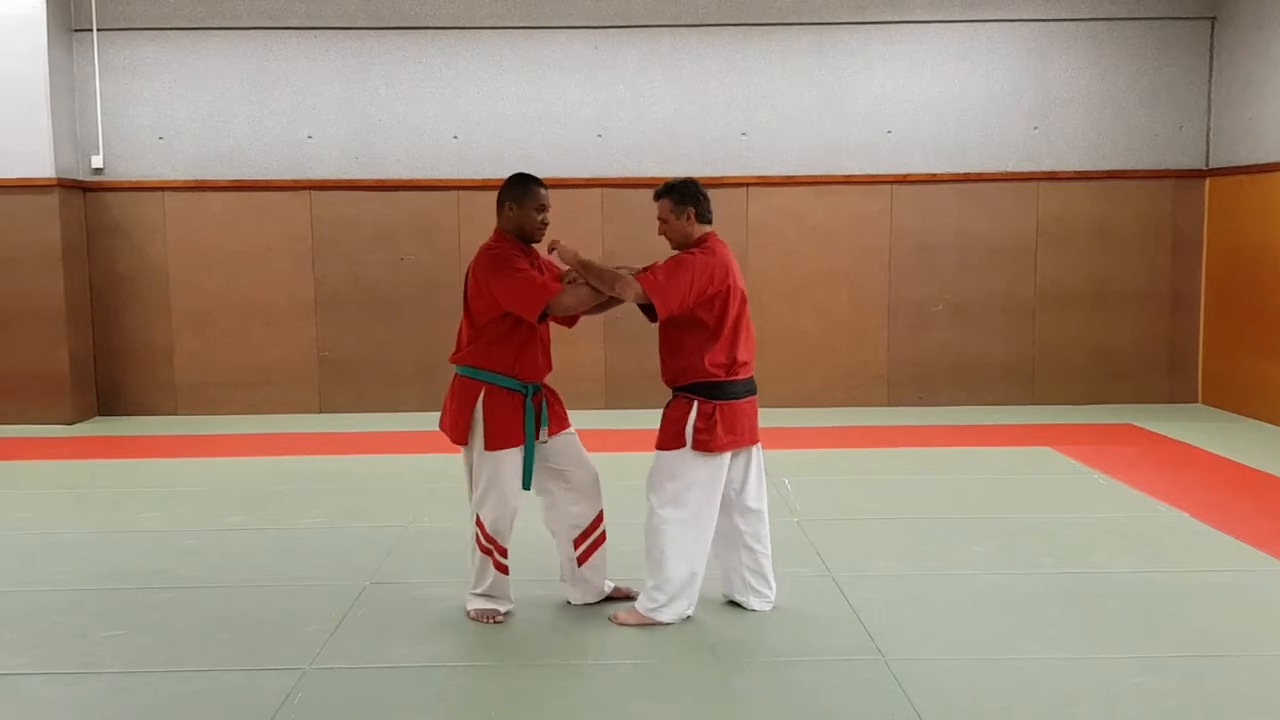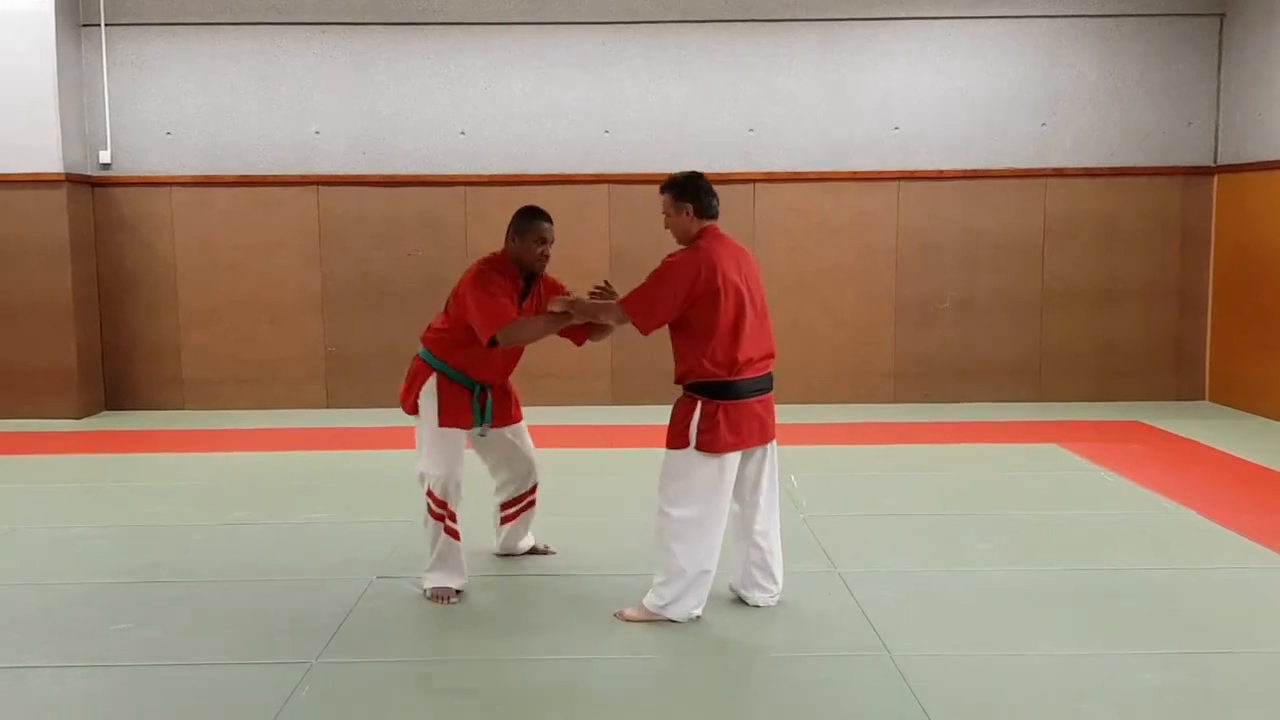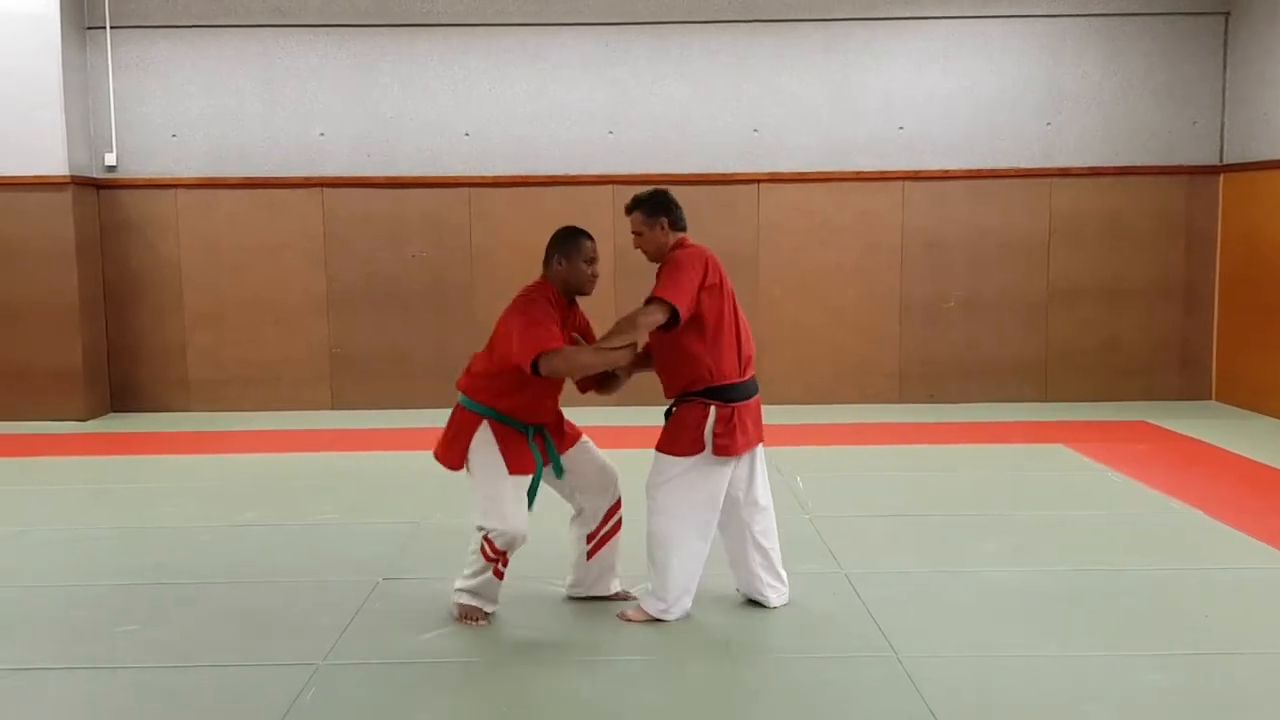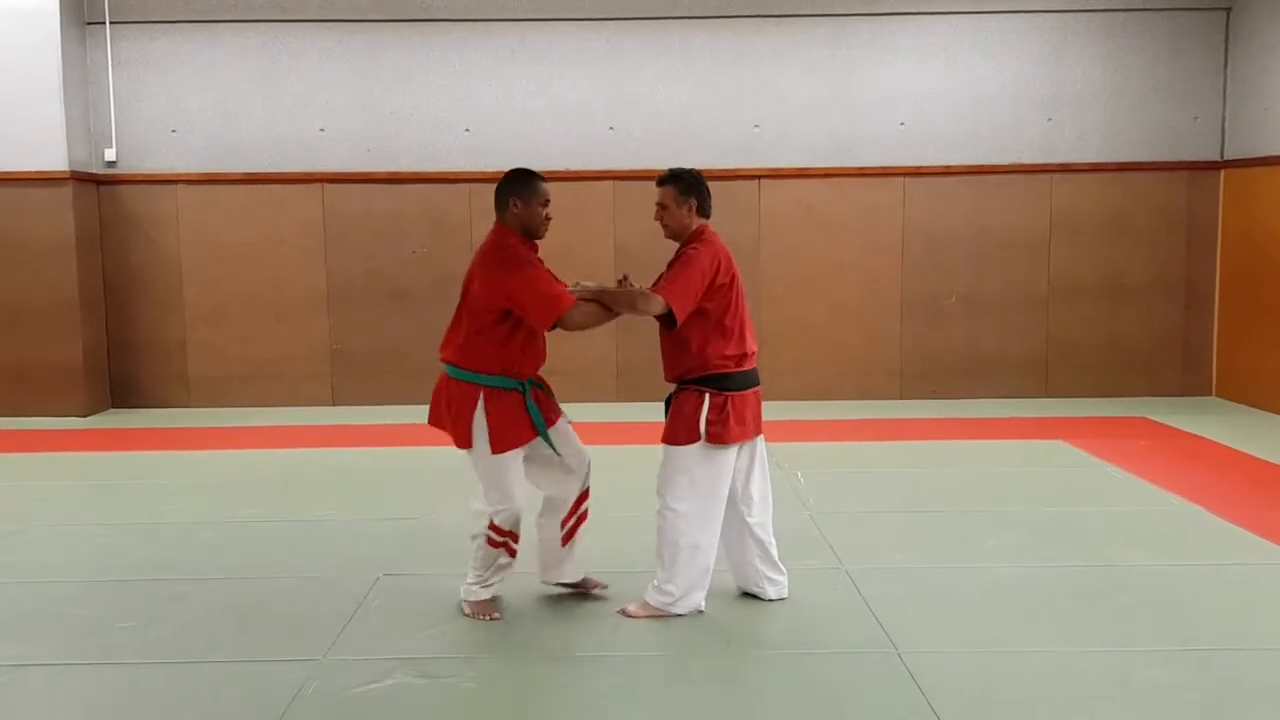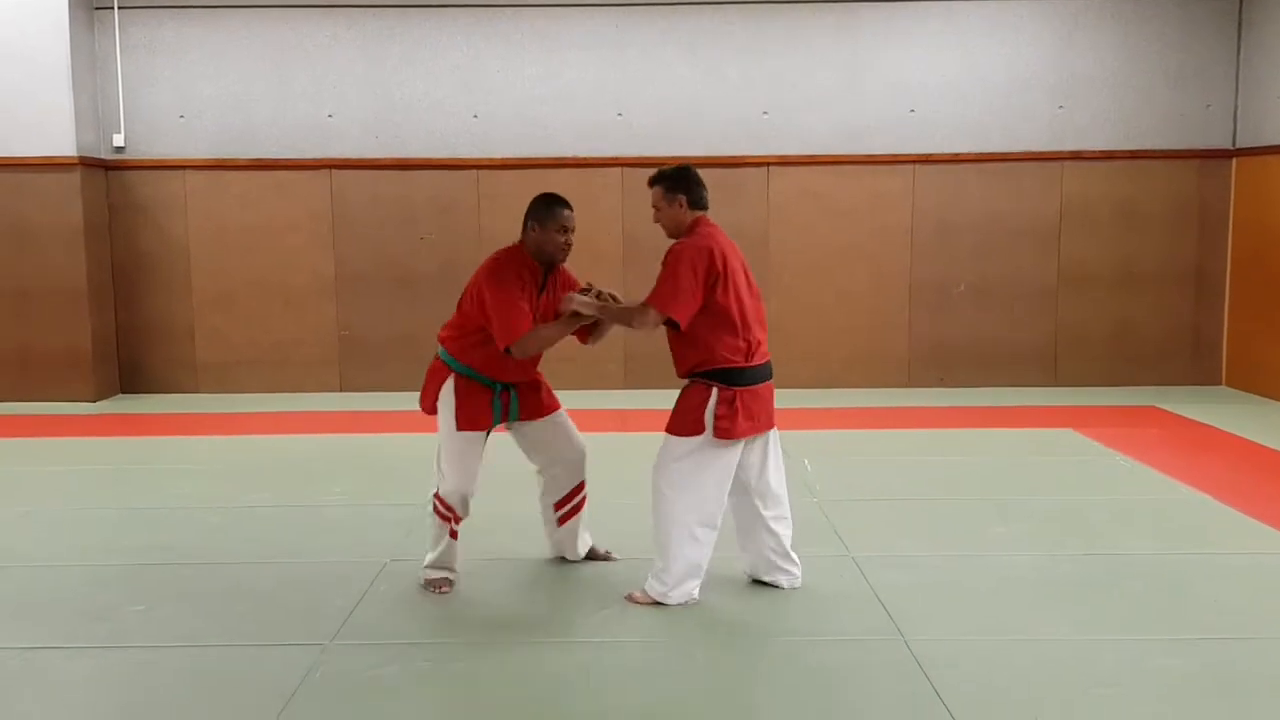
dt=1s
person 1, frame 1
left shoulder: (699, 263)
right shoulder: (714, 257)
left elbow: (632, 292)
right elbow: (653, 293)
left wrist: (576, 262)
right wrist: (616, 275)
left hip: (705, 406)
right hip: (735, 399)
left knee: (675, 504)
right knee: (742, 503)
left ankle: (663, 603)
right ankle: (754, 591)
person 1, frame 2
left shoulder: (688, 263)
right shoulder: (739, 255)
left elbow: (621, 315)
left wrist: (570, 305)
right wrist: (619, 298)
left hip: (714, 404)
right hip: (755, 397)
left knee: (686, 505)
right knee: (756, 500)
left ankle: (673, 601)
right ankle: (760, 586)
person 1, frame 3
left shoulder: (687, 262)
right shoulder: (689, 265)
left elbow: (652, 316)
right elbow: (661, 345)
left wrist: (597, 348)
right wrist: (620, 372)
left hip: (710, 409)
right hip: (733, 402)
left knee: (671, 501)
right knee: (746, 503)
left ankle: (665, 602)
right ankle: (767, 586)
person 1, frame 4
left shoulder: (702, 255)
right shoulder: (699, 253)
left elbow: (652, 304)
right elbow: (668, 309)
left wrist: (596, 292)
right wrist: (629, 295)
left hip: (711, 399)
right hip: (732, 394)
left knee: (685, 498)
right knee: (745, 496)
left ankle: (674, 596)
right ankle: (766, 581)
person 1, frame 5
left shoulder: (692, 250)
right shoulder: (716, 243)
left elbow: (651, 318)
right elbow: (679, 313)
left wrist: (590, 306)
right wrist: (617, 307)
left hip: (721, 391)
right hip: (751, 382)
left knee: (679, 482)
right knee: (759, 486)
left ankle: (673, 585)
right ankle: (779, 568)
person 2, frame 1
left shoulder: (533, 261)
right shoulder: (497, 260)
left elbow: (575, 304)
right elbow: (560, 304)
left hip: (531, 397)
right hip: (490, 399)
left knee: (578, 482)
right knee: (498, 504)
left ankle: (588, 584)
right ankle: (487, 596)
person 2, frame 2
left shoulder: (543, 285)
right shoulder: (484, 277)
left elbow: (593, 330)
right elbow: (510, 334)
right wrist: (567, 315)
left hip: (491, 388)
right hip: (445, 382)
left knee: (520, 466)
right knee: (444, 476)
left ankle: (514, 539)
right ankle: (443, 574)
person 2, frame 3
left shoulder: (573, 315)
right shoulder: (533, 308)
left elbow: (594, 382)
right elbow: (553, 364)
left wrist: (621, 367)
right wrist: (619, 355)
left hip: (540, 426)
right hip: (490, 426)
left knee: (601, 484)
right knee: (509, 526)
left ankle: (593, 584)
right ankle: (471, 594)
person 2, frame 4
left shoulder: (519, 253)
right shoulder: (504, 258)
left elbow: (566, 306)
right elbow: (571, 317)
left hip: (518, 391)
right hip: (482, 398)
left knee: (570, 467)
right knee: (506, 502)
left ankle: (562, 570)
right ankle: (479, 591)
person 2, frame 5
left shoulder: (559, 277)
right shoulder: (502, 272)
left elbow: (589, 334)
right elbow: (522, 345)
left wrist: (601, 313)
right wrist: (581, 316)
left hip: (519, 384)
right hip: (467, 383)
left knee: (567, 455)
right knee: (458, 483)
left ankle: (570, 544)
right ankle: (439, 567)
